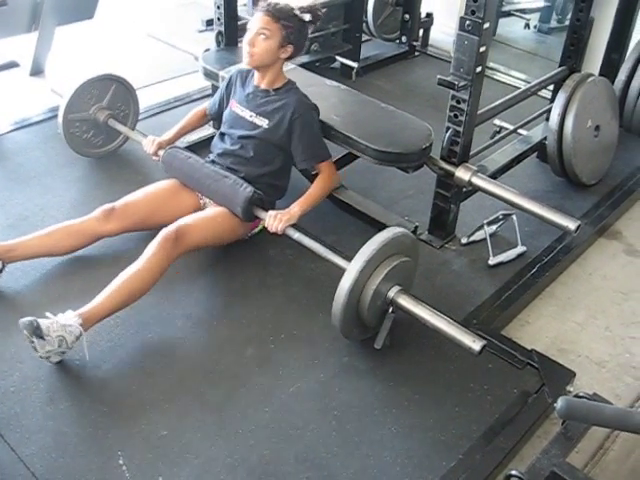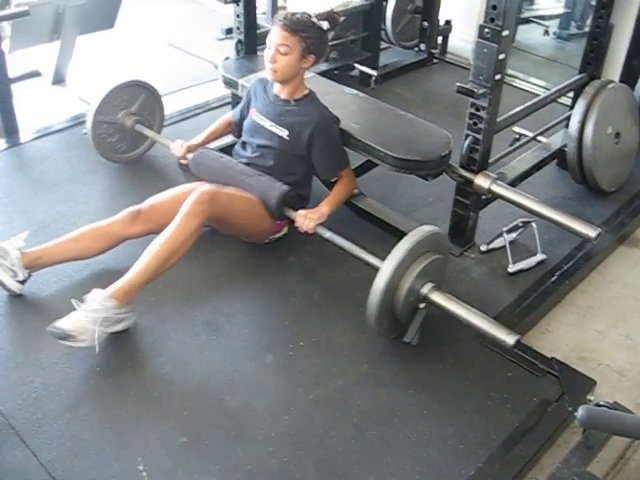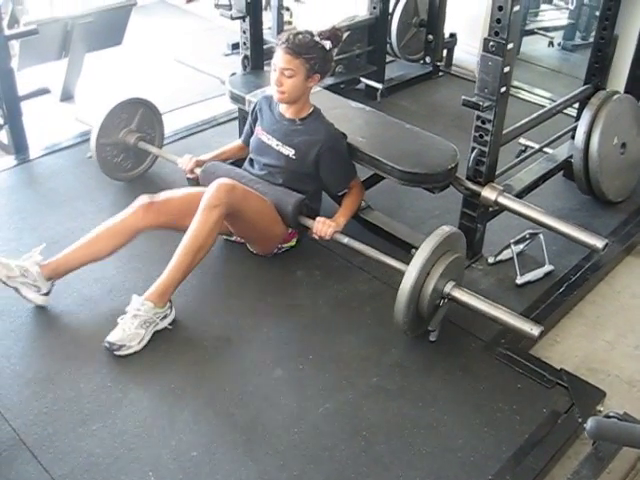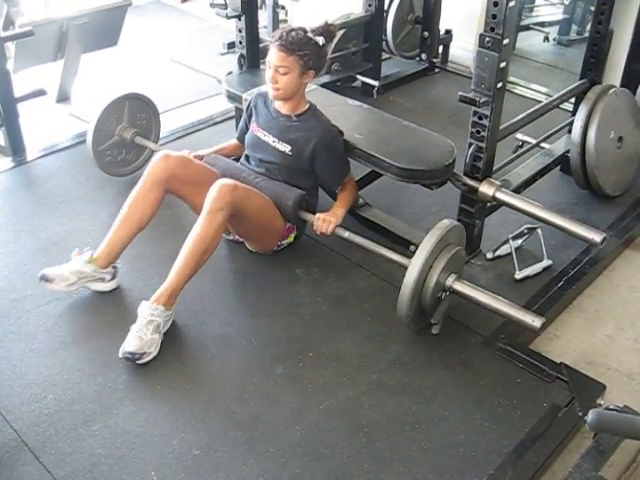
dt=0.4s
person 1, frame 1
left shoulder: (296, 108)
right shoulder: (238, 79)
left elbow: (328, 173)
right elbow: (207, 111)
left wrist: (292, 211)
right wrist: (167, 138)
left knee: (171, 238)
right knee: (109, 216)
left ankle: (73, 326)
person 1, frame 2
left shoulder: (316, 120)
right shoulder: (260, 88)
left elbow: (346, 179)
left wrist: (319, 212)
right wrist: (194, 144)
left hip: (268, 212)
right hip: (227, 184)
left knee: (204, 199)
right knee: (135, 217)
left ankle: (111, 304)
person 1, frame 3
left shoulder: (324, 138)
right shoulder: (264, 105)
left elbow: (355, 189)
left wrist: (336, 221)
right wrist: (203, 159)
left hip: (277, 226)
right hip: (234, 206)
left knee: (222, 189)
right knee: (147, 207)
left ankle: (154, 305)
right ankle: (41, 274)
person 1, frame 4
left shoulder: (320, 134)
right shoulder: (259, 102)
left elbow: (348, 185)
left wrist: (336, 213)
right wrist: (204, 155)
left hip: (275, 225)
right hip: (235, 205)
left knee: (224, 190)
right knee: (166, 162)
left ankle: (160, 308)
right ankle: (99, 266)
